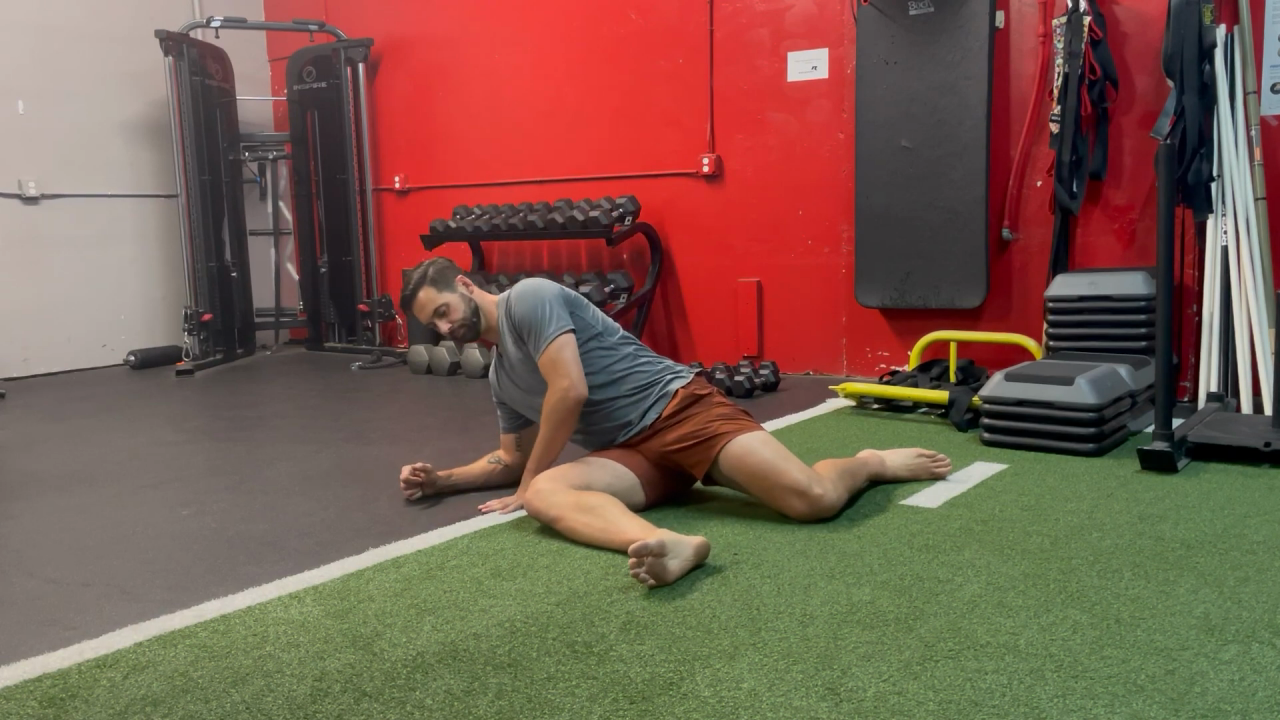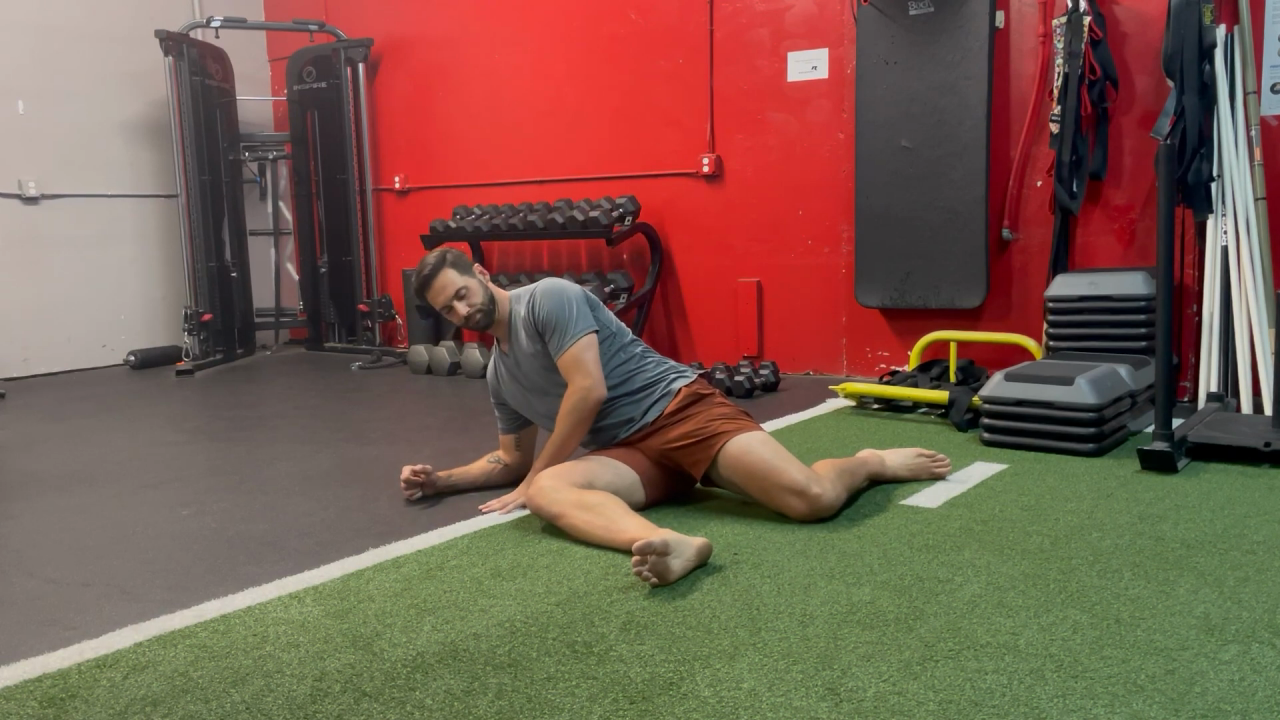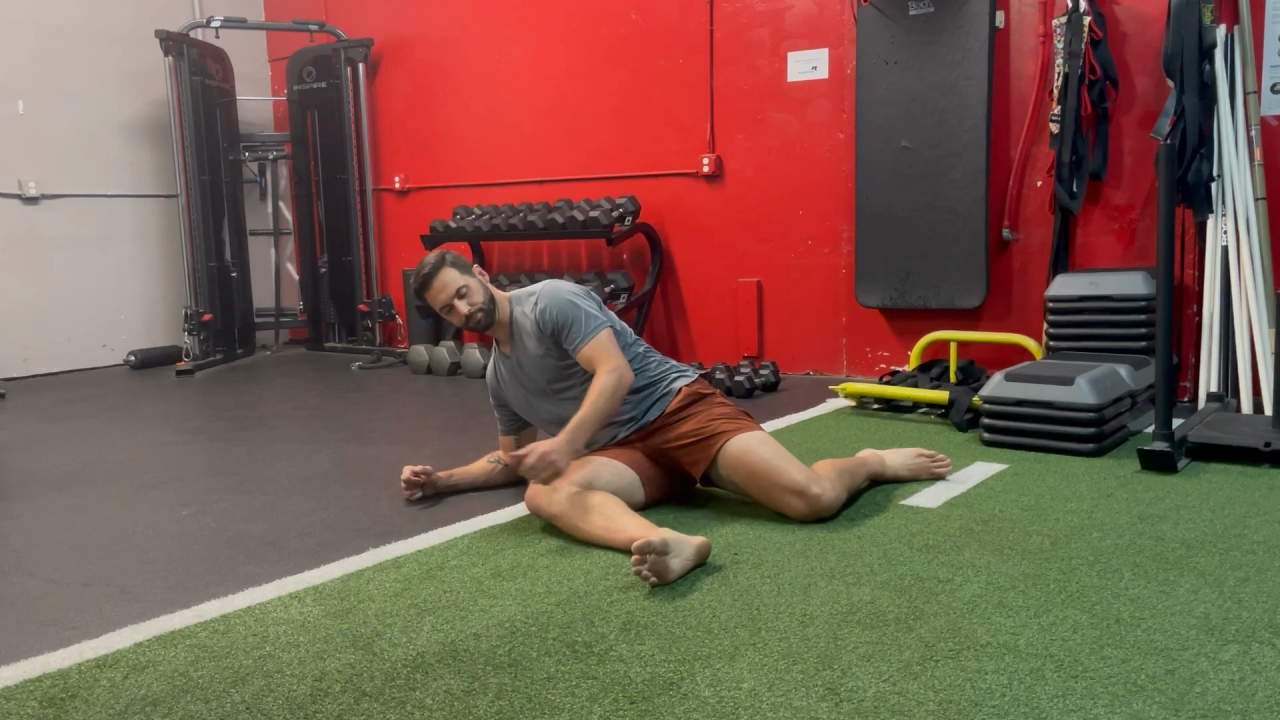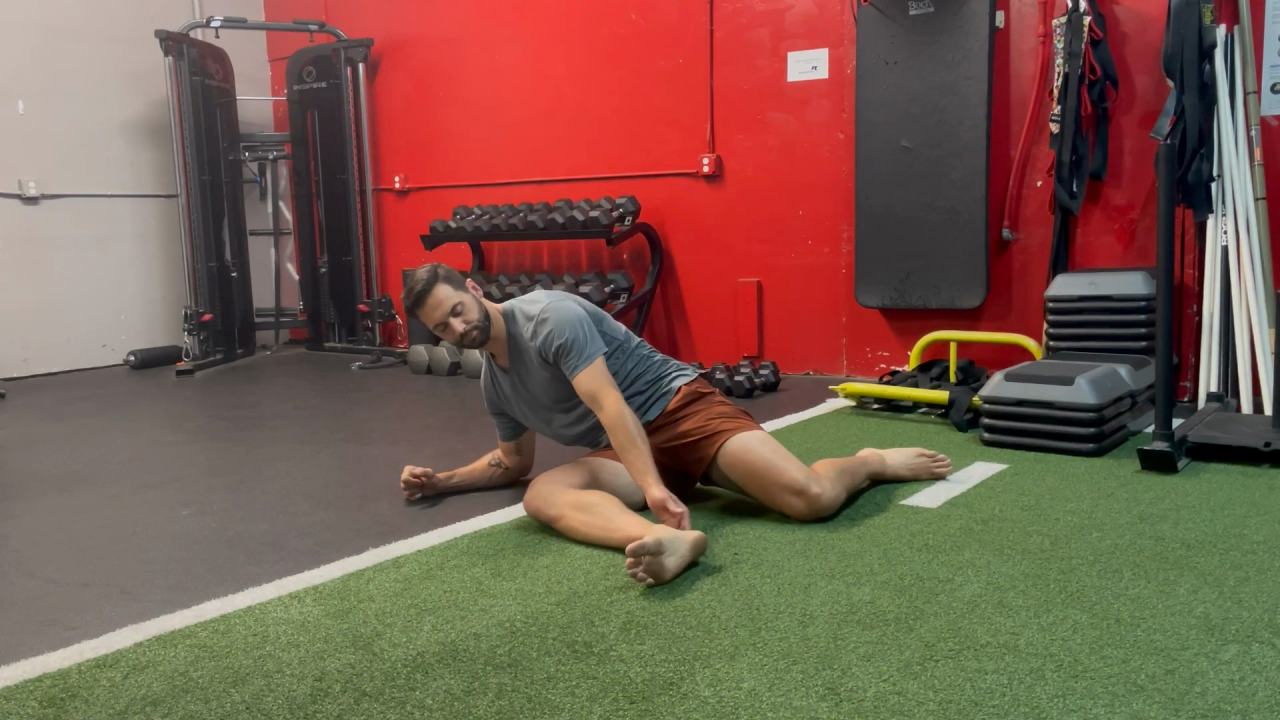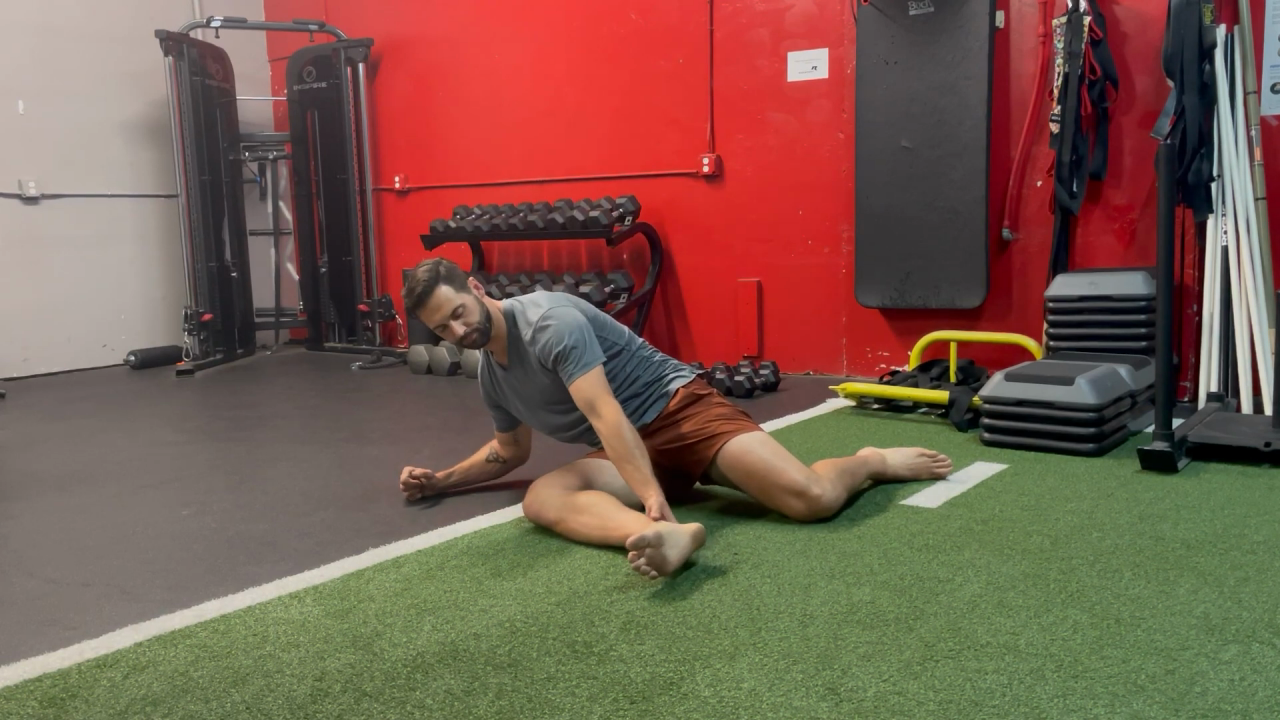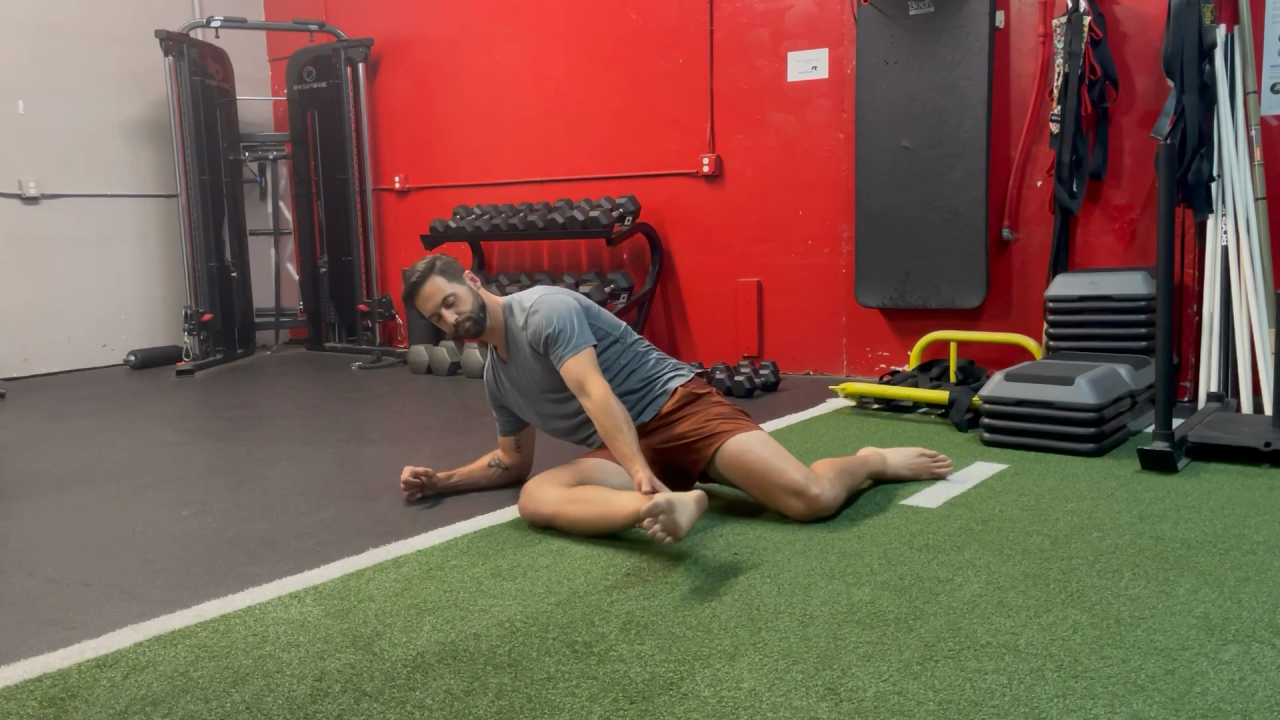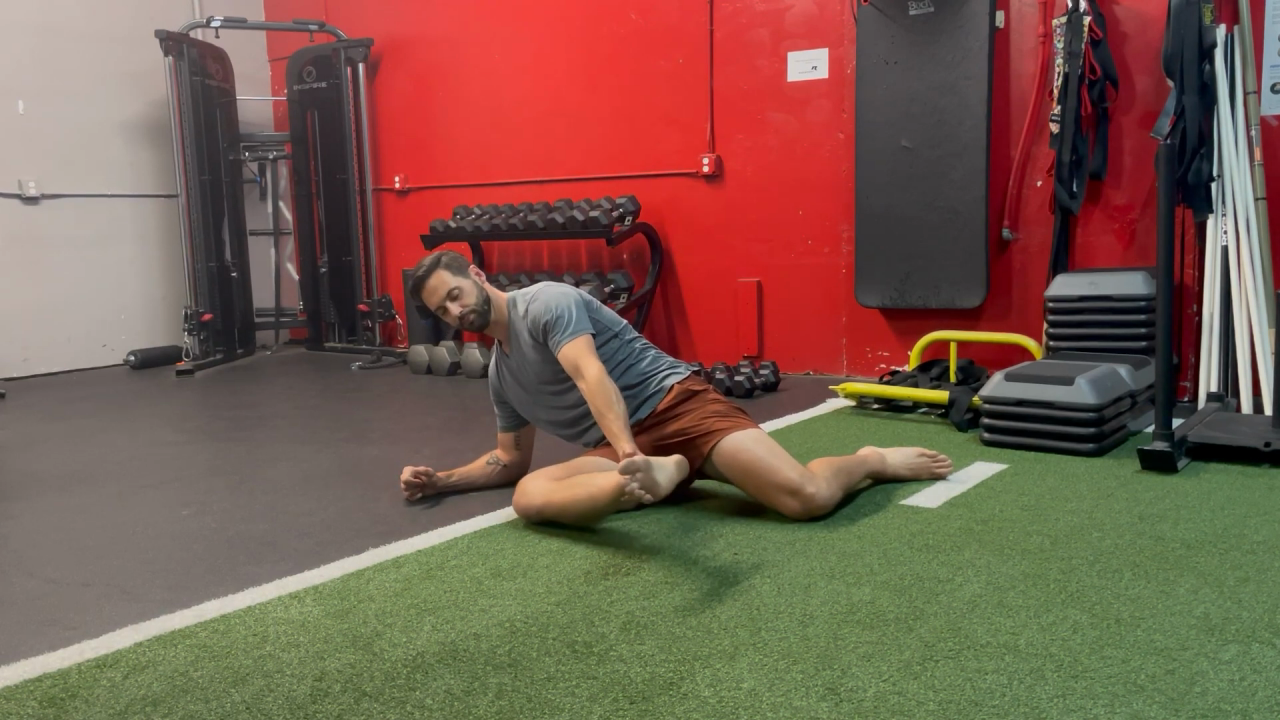
dt=0.4s
person 1, frame 1
left shoulder: (528, 299)
right shoulder: (500, 375)
left elbow: (570, 391)
right elbow: (511, 458)
left wrist: (528, 481)
right wrist: (441, 479)
left hip: (678, 408)
right hip: (630, 452)
left knee: (814, 498)
right knee: (545, 495)
left ankle: (873, 463)
right ankle: (665, 545)
person 1, frame 2
left shoulder: (548, 298)
right shoulder: (498, 374)
left elbow: (589, 390)
right elbow: (511, 460)
left wrist: (534, 475)
right wrist: (441, 479)
left hip: (679, 409)
right hip: (628, 453)
left knee: (813, 497)
right knee: (547, 494)
left ankle: (873, 463)
right ankle: (667, 544)
person 1, frame 3
left shoulder: (551, 301)
right shoulder: (499, 376)
left elbow: (616, 373)
right elbow: (511, 461)
left wrist: (564, 442)
right wrist: (441, 479)
left hip: (679, 410)
right hip: (628, 452)
left knee: (813, 497)
right knee: (541, 492)
left ankle: (874, 463)
right ankle: (667, 543)
person 1, frame 4
left shoulder: (549, 317)
right shoulder: (493, 382)
left elbow: (610, 405)
right elbow: (514, 461)
left wrist: (654, 489)
right wrist: (441, 480)
left hip: (679, 406)
right hip: (623, 450)
left knee: (812, 497)
right knee: (540, 495)
left ankle: (872, 463)
right ankle: (667, 540)
person 1, frame 5
left shoulder: (550, 320)
right shoulder: (490, 375)
left elbow: (606, 414)
right elbow: (510, 451)
left wrist: (653, 499)
right wrist: (439, 480)
left hip: (679, 408)
right hip: (627, 449)
left knee: (813, 497)
right knee: (540, 499)
left ankle: (873, 463)
right ankle: (668, 535)
person 1, frame 6
left shoulder: (545, 310)
right shoulder: (495, 376)
left elbow: (596, 395)
right elbow: (513, 461)
left wrist: (643, 475)
right wrist: (440, 480)
left hip: (677, 409)
right hip: (620, 451)
left knee: (812, 497)
right knee: (535, 497)
left ankle: (873, 462)
right ankle: (666, 504)
person 1, frame 7
left shoulder: (547, 303)
right shoulder: (500, 373)
left elbow: (593, 377)
right elbow: (511, 459)
left wrist: (628, 449)
right wrist: (440, 480)
left hip: (675, 405)
right hip: (621, 448)
left knee: (807, 496)
right knee: (528, 494)
left ankle: (873, 460)
